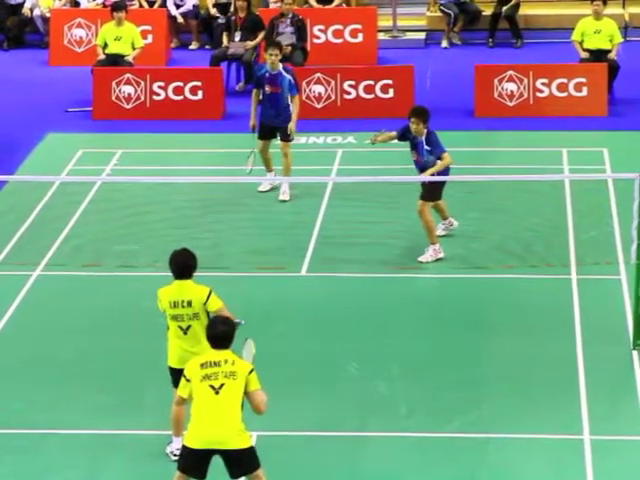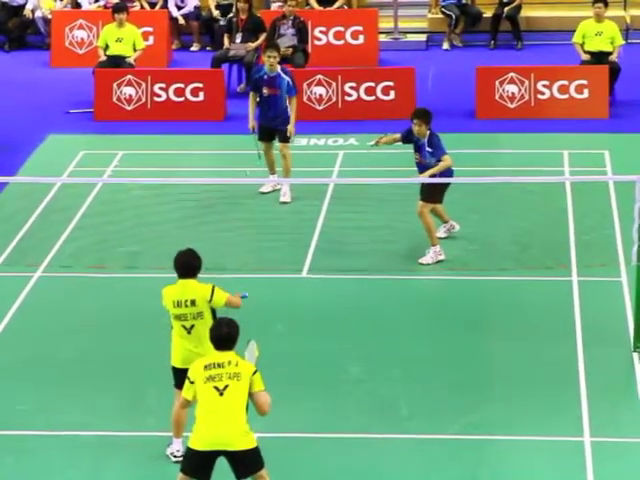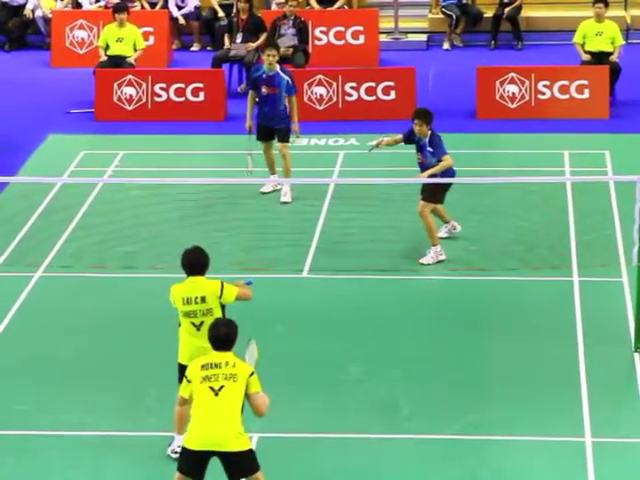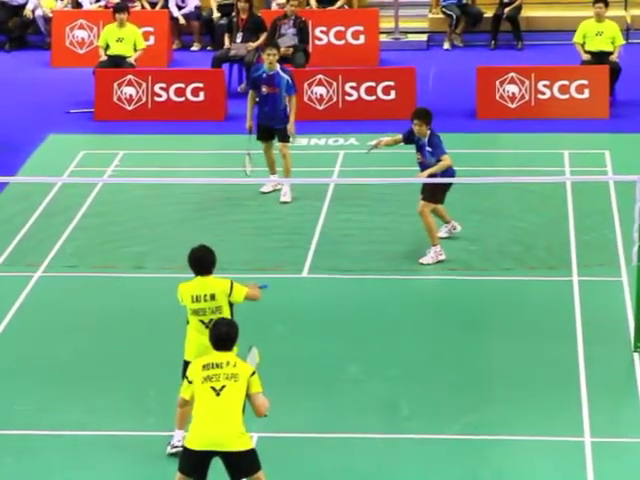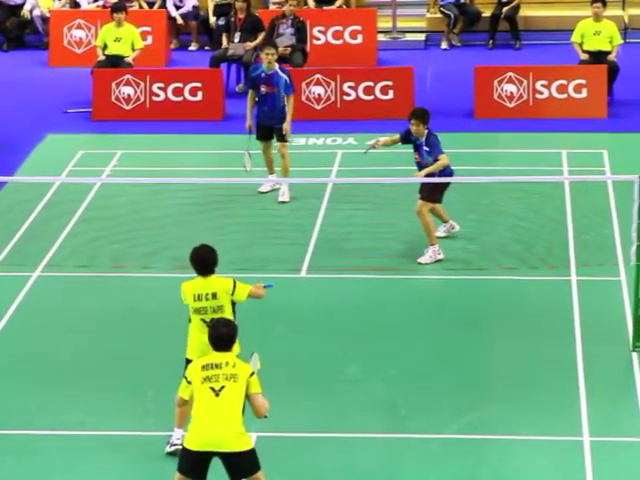
dt=0.3s
person 1, frame 1
left shoulder: (164, 294)
right shoulder: (203, 292)
right elbow: (226, 315)
right wrist: (231, 320)
left hip: (177, 357)
right hip: (205, 355)
left ankle: (176, 444)
person 1, frame 2
left shoulder: (168, 293)
right shoulder: (207, 291)
right elbow: (237, 303)
right wrist: (235, 296)
left hip: (181, 357)
right hip: (208, 355)
left knee: (180, 400)
left ankle: (177, 446)
person 1, frame 3
left shoulder: (176, 291)
right shoulder: (216, 287)
right elbow: (248, 294)
right wrist: (240, 285)
left hip: (188, 355)
left ankle: (178, 443)
person 1, frame 4
left shoulder: (184, 289)
right shoulder: (225, 286)
right elbow: (256, 296)
right wrist: (253, 287)
left hip: (195, 352)
left ankle: (177, 438)
person 1, frame 5
left shoulder: (187, 288)
right shoulder: (227, 285)
right elbow: (259, 293)
right wrist: (260, 287)
left hip: (196, 351)
left ankle: (177, 437)
person 2, frame 1
left shoulder: (193, 365)
right shoulder: (244, 367)
left elbow: (179, 402)
right elbow: (260, 408)
right wrist: (262, 395)
left hip: (198, 437)
right hip: (234, 437)
person 2, frame 2
left shoulder: (197, 367)
right shoulder: (248, 368)
left elbow: (182, 405)
right elbow: (264, 409)
right wrist: (266, 396)
left hip: (203, 439)
right hip: (238, 438)
person 2, frame 3
left shoulder: (195, 366)
right shoulder: (245, 369)
left elbow: (181, 402)
right elbow: (260, 410)
right wrist: (265, 398)
left hip: (198, 439)
right hip: (233, 440)
person 2, frame 4
left shoulder: (195, 366)
right shoulder: (246, 369)
left elbow: (182, 403)
right elbow: (260, 411)
right wrist: (265, 402)
left hip: (199, 438)
right hip: (234, 439)
person 2, frame 5
left shoulder: (195, 367)
right shoulder: (245, 370)
left elbow: (181, 402)
right elbow: (260, 411)
right wrist: (265, 403)
left hip: (198, 439)
right hip: (234, 439)
person 3, frame 1
left shoulder: (288, 74)
right shoulder: (260, 71)
left elbow: (295, 98)
right elbow: (256, 94)
left wrist: (293, 121)
right wrist: (252, 117)
left hip: (284, 119)
right hip: (266, 118)
left knee: (285, 150)
right knee: (262, 148)
left ankle: (285, 185)
right ankle: (271, 177)
person 3, frame 2
left shoulder: (286, 76)
right shoulder: (257, 73)
left elbow: (292, 99)
right elbow: (253, 96)
left wrist: (292, 122)
right wrist: (252, 119)
left hip: (282, 120)
right hip: (264, 119)
left knee: (284, 151)
right knee: (266, 149)
left ankle: (286, 187)
right ankle: (274, 180)
person 3, frame 3
left shoulder: (285, 75)
right shoulder: (256, 72)
left elbow: (291, 98)
right elbow: (252, 95)
left wrist: (294, 121)
right wrist: (249, 118)
left hip: (281, 119)
right hip: (263, 119)
left knee: (283, 150)
right knee: (266, 149)
left ankle: (286, 187)
right ankle: (274, 180)
person 3, frame 4
left shoulder: (285, 75)
right shoulder: (256, 72)
left elbow: (291, 98)
right elbow: (252, 95)
left wrist: (291, 121)
right wrist: (249, 118)
left hip: (282, 119)
right hip: (264, 118)
left knee: (284, 149)
right knee: (267, 148)
left ankle: (286, 186)
right ankle: (274, 180)
person 3, frame 5
left shoulder: (283, 74)
right shoulder: (255, 72)
left elbow: (290, 98)
right elbow: (252, 95)
left wrist: (288, 121)
right wrist: (249, 118)
left hip: (280, 119)
right hip: (263, 118)
left knee: (282, 150)
right knee: (265, 148)
left ankle: (285, 186)
right ankle: (273, 179)
person 4, frame 1
left shoulder: (431, 138)
right shoulder: (409, 130)
left elbow: (448, 160)
right elbow: (391, 135)
left wrist: (428, 172)
right wrist: (380, 138)
left hip: (437, 175)
right hip: (427, 173)
left knee: (422, 208)
right knee: (433, 199)
left ankle: (435, 249)
right ankle: (448, 222)
person 4, frame 2
left shoulder: (433, 140)
right shoulder: (412, 133)
left elbow: (448, 161)
right elbow: (395, 138)
left wrist: (427, 173)
right wrist: (383, 140)
left hip: (440, 177)
right hip: (429, 176)
left knee: (422, 210)
right knee: (430, 203)
left ankle: (436, 251)
right ankle: (449, 225)
person 4, frame 3
left shoulder: (434, 141)
right shoulder: (414, 133)
left elbow: (449, 162)
right elbow: (396, 139)
left wrist: (428, 172)
right wrist: (385, 142)
left hip: (442, 177)
right hip: (431, 176)
left knee: (423, 209)
right knee: (430, 203)
left ankle: (437, 251)
right ankle: (450, 225)
person 4, frame 4
left shoulder: (434, 140)
right shoulder: (414, 133)
left elbow: (448, 161)
right elbow: (396, 140)
left wrist: (427, 172)
right wrist: (384, 142)
left hip: (442, 177)
right hip: (432, 176)
left knee: (423, 209)
right knee: (429, 203)
left ankle: (437, 251)
right ankle: (451, 225)
person 4, frame 5
left shoulder: (431, 140)
right shoulder: (411, 133)
left elbow: (445, 161)
right elbow: (393, 140)
left wrist: (424, 171)
right wrist: (381, 142)
left hip: (440, 176)
right hip: (431, 176)
left knee: (421, 208)
right knee: (428, 202)
left ankle: (435, 250)
right ankle: (449, 225)
